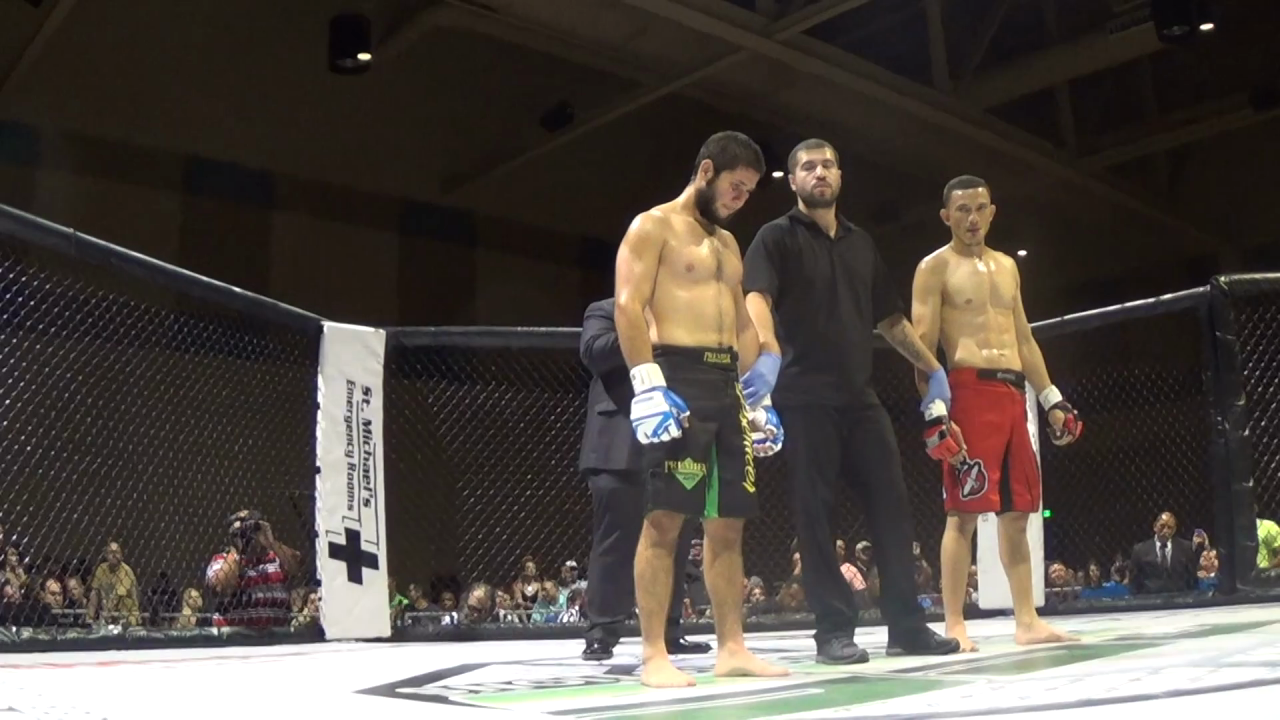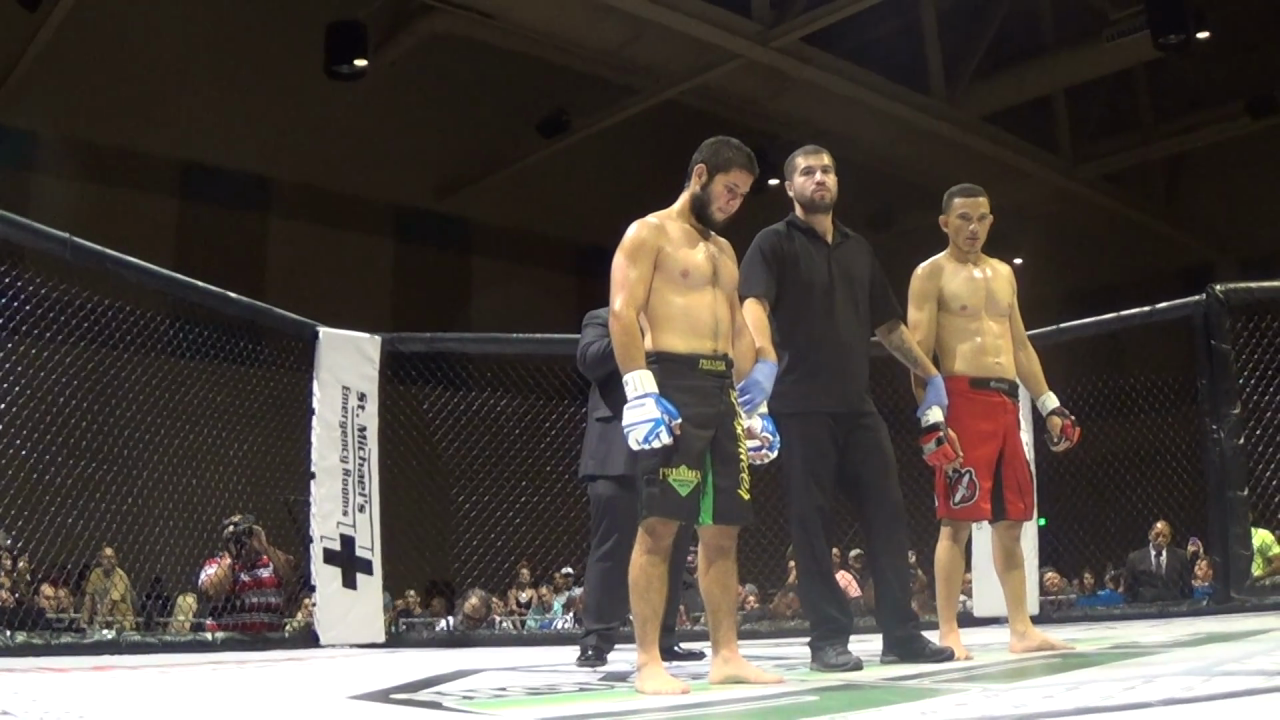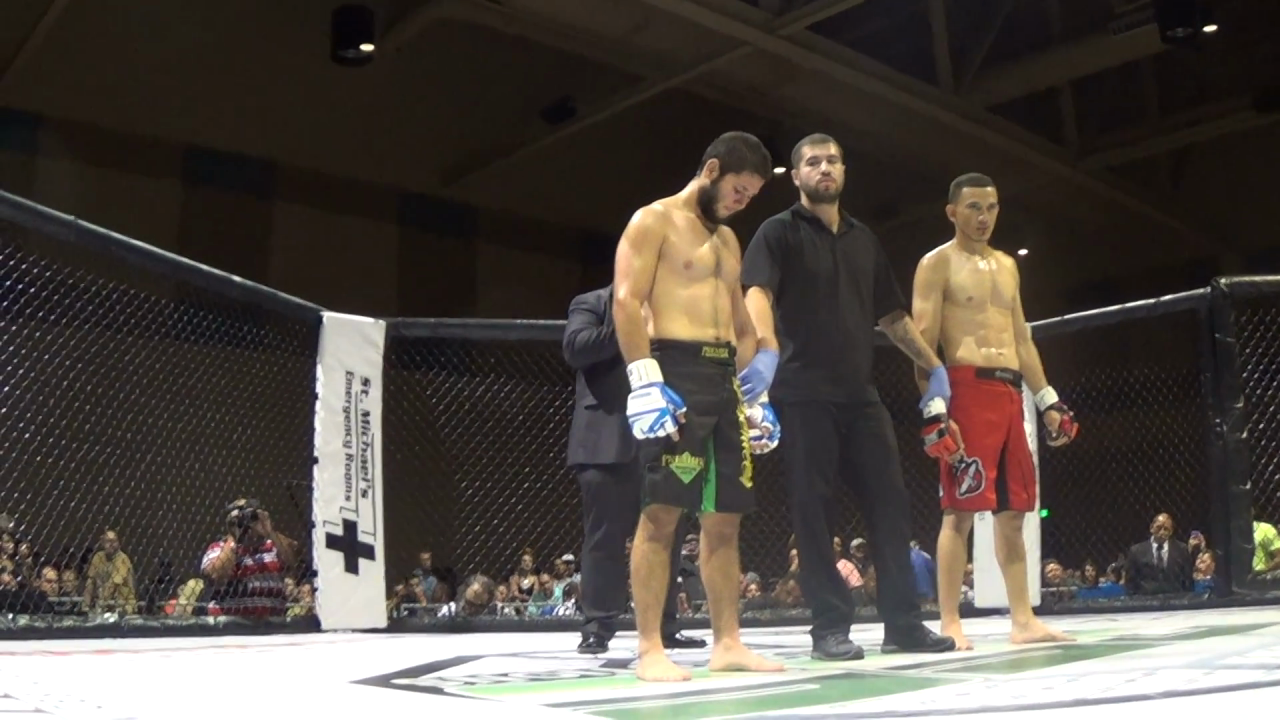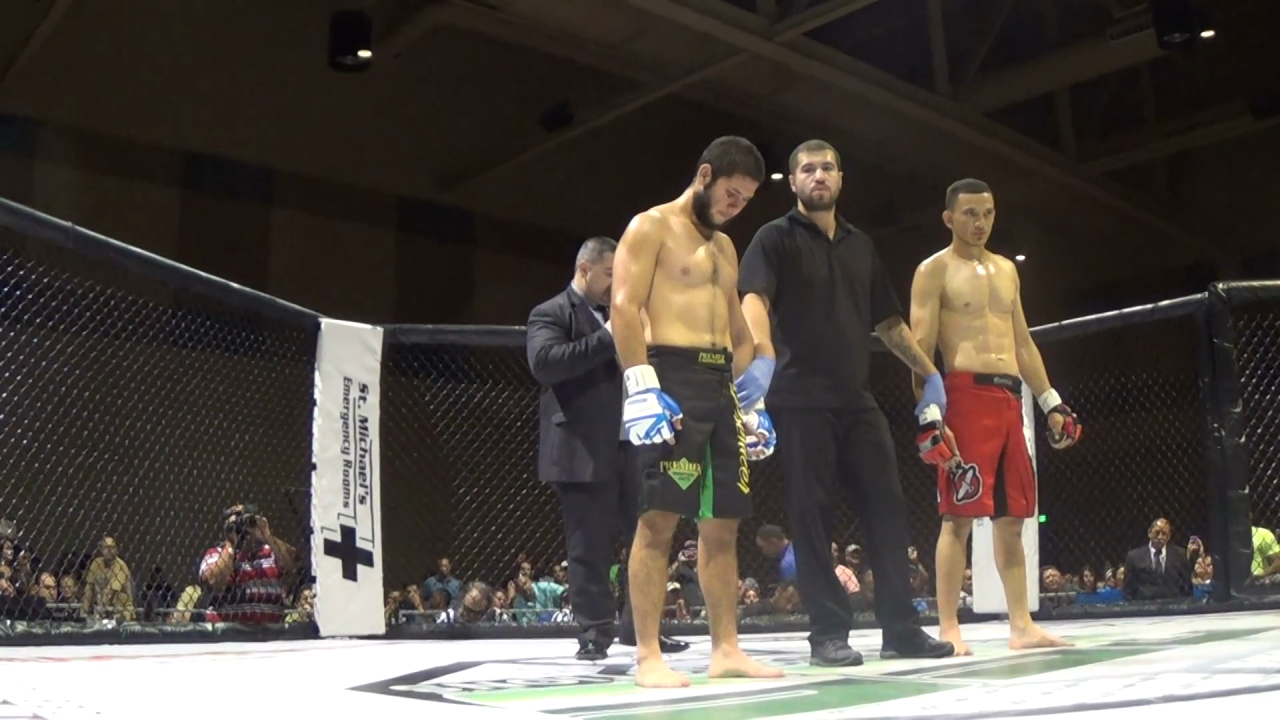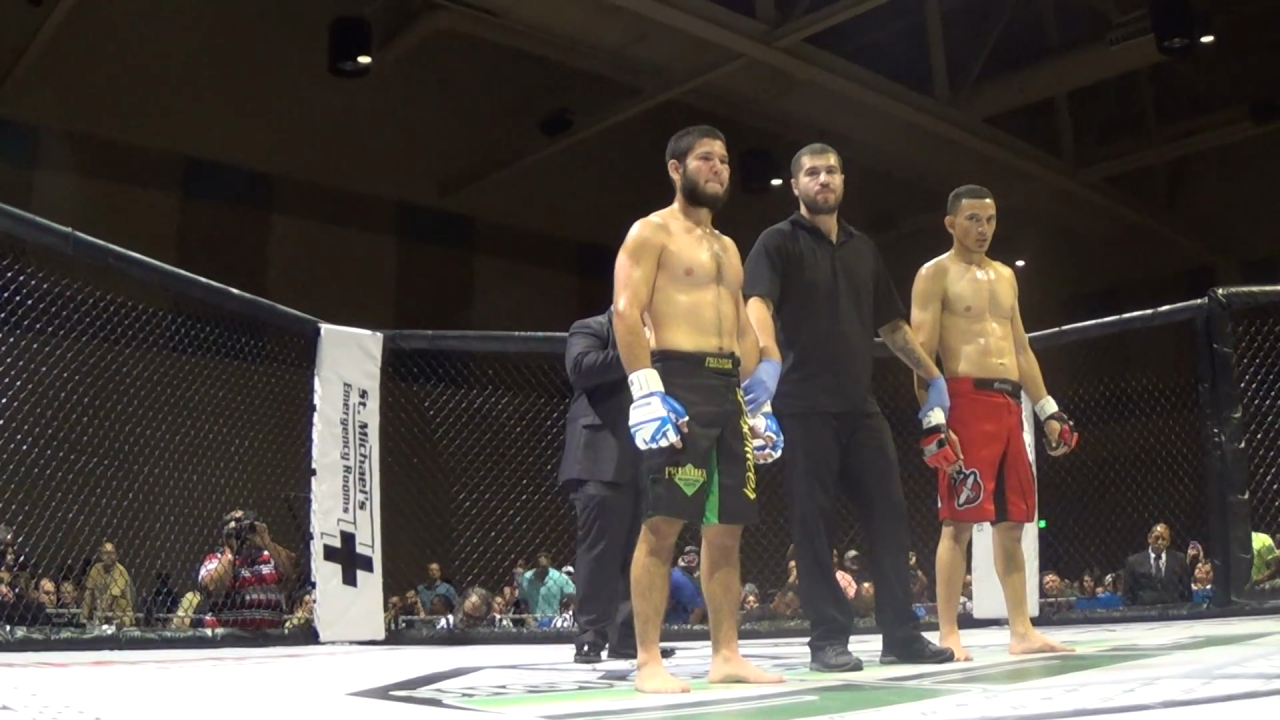
dt=1s
person 1, frame 1
left shoulder: (727, 244)
right shoulder: (652, 226)
right elbow: (628, 307)
right wrist: (649, 385)
left hip: (725, 384)
right hip: (677, 377)
left knee: (728, 523)
right knee: (664, 518)
left ankle: (731, 647)
right ankle: (654, 655)
person 1, frame 2
left shoulder: (724, 251)
right shoulder: (649, 233)
right elbow: (622, 313)
right wrist: (641, 392)
left hip: (722, 392)
right hip: (672, 384)
left knee: (723, 531)
right knee: (659, 526)
left ankle: (726, 655)
right ankle: (648, 662)
person 1, frame 3
left shoulder: (727, 240)
right shoulder: (654, 221)
right elbow: (627, 302)
right wrist: (645, 381)
left hip: (724, 379)
right hip: (675, 372)
left knee: (724, 517)
right knee: (661, 513)
left ankle: (727, 643)
right ankle: (650, 649)
person 1, frame 4
left shoulder: (725, 247)
right shoulder: (651, 227)
right elbow: (624, 308)
right wrist: (643, 388)
left hip: (719, 385)
right hip: (672, 377)
left knee: (723, 523)
right knee: (659, 518)
left ankle: (726, 649)
right ankle: (648, 655)
person 1, frame 5
left shoulder: (728, 248)
right shoulder: (651, 232)
right elbow: (626, 314)
left wrist: (759, 403)
right wrist: (647, 392)
left hip: (728, 390)
right hip: (678, 382)
left knee: (727, 529)
right knee: (662, 525)
left ankle: (726, 655)
right ankle: (648, 662)
person 2, frame 1
left shoulder: (861, 243)
right shoulder: (778, 237)
left elbow: (890, 318)
right elbow: (756, 298)
left wrist: (933, 368)
right wrist: (769, 354)
left hip: (860, 395)
right hip: (804, 395)
left knee: (892, 505)
right knee: (815, 513)
left ankle: (906, 624)
right ankle: (834, 630)
person 2, frame 2
left shoulder: (858, 249)
right shoulder: (775, 243)
left elbow: (888, 324)
right elbow: (754, 304)
left wrist: (931, 375)
right wrist: (766, 361)
left hip: (856, 403)
right hip: (801, 403)
left knee: (888, 513)
right knee: (810, 520)
left ankle: (901, 632)
right ankle: (828, 638)
person 2, frame 3
left shoulder: (864, 239)
right shoulder: (780, 231)
left elbow: (892, 315)
right elbow: (758, 293)
left wrist: (934, 366)
right wrist: (767, 350)
left hip: (859, 392)
right hip: (803, 392)
left knee: (890, 502)
right knee: (812, 509)
left ankle: (902, 622)
right ankle: (830, 627)
person 2, frame 4
left shoulder: (860, 245)
right shoulder: (776, 238)
left elbow: (888, 321)
right elbow: (754, 299)
left wrist: (930, 372)
right wrist: (764, 357)
left hip: (856, 398)
right hip: (800, 398)
left knee: (887, 508)
right knee: (811, 514)
left ankle: (900, 628)
right ankle: (828, 633)
person 2, frame 5
left shoulder: (863, 248)
right shoulder: (779, 242)
left elbow: (891, 324)
right elbow: (758, 303)
left wrist: (933, 376)
right wrist: (769, 360)
left hip: (859, 404)
right hip: (804, 404)
left knee: (889, 513)
right knee: (813, 521)
left ankle: (901, 633)
right ankle: (828, 639)
person 3, frame 1
left shoulder: (1006, 266)
right shoulder: (935, 268)
right elbow: (923, 346)
left wrist: (1052, 399)
right wrist: (935, 412)
left hip: (1013, 394)
right hip: (970, 392)
left knee: (1017, 513)
right knee: (963, 512)
left ankle: (1028, 621)
right ankle: (954, 625)
person 3, frame 2
left shoulder: (1003, 274)
right shoulder: (931, 274)
left elbow: (1021, 346)
right elbow: (919, 352)
left wrist: (1050, 406)
right wrist: (931, 417)
left hip: (1006, 402)
right hip: (963, 400)
left knee: (1011, 521)
right knee: (957, 520)
left ankle: (1022, 629)
right ankle: (948, 633)
person 3, frame 3
left shoulder: (1006, 266)
right shoulder: (938, 264)
right elbow: (924, 342)
left wrist: (1048, 401)
right wrist: (933, 409)
left hip: (1010, 393)
right hip: (968, 390)
left knee: (1013, 512)
right knee: (960, 510)
left ankle: (1023, 620)
right ankle: (950, 623)
person 3, frame 4
left shoulder: (1006, 270)
right shoulder: (934, 271)
left elbow: (1023, 343)
right elbow: (921, 349)
left wrist: (1052, 403)
right wrist: (929, 416)
left hip: (1009, 399)
right hip: (966, 396)
left knee: (1012, 518)
right knee: (959, 516)
left ankle: (1022, 626)
right ankle: (948, 628)
person 3, frame 5
left shoulder: (1005, 276)
right shoulder: (936, 274)
right elbow: (923, 353)
left wrist: (1048, 411)
right wrist: (933, 420)
left hip: (1009, 405)
right hip: (966, 401)
left knee: (1012, 523)
right knee: (959, 521)
left ankle: (1022, 631)
right ankle: (949, 634)
person 4, frame 1
right shoulder: (605, 311)
right elbow: (593, 352)
right hip: (620, 447)
left knee: (673, 543)
right knee: (615, 542)
left ankle: (668, 633)
right ankle: (601, 635)
person 4, frame 2
right shoulder: (603, 319)
right elbow: (589, 359)
right hip: (619, 452)
left knee: (670, 549)
right knee: (611, 549)
left ankle: (663, 640)
right ankle: (596, 641)
person 4, frame 3
right shoulder: (592, 304)
right elbow: (576, 347)
right hip: (610, 439)
right knee: (605, 536)
left ankle: (663, 627)
right ankle: (597, 627)
person 4, frame 4
right shoulder: (550, 314)
right elbow: (544, 364)
right wrist: (606, 339)
right hip: (584, 452)
right knee: (589, 548)
left ankle: (638, 626)
right ankle: (594, 634)
person 4, frame 5
right shoulder: (590, 329)
right elbow: (581, 367)
left hip: (640, 463)
right hip: (601, 460)
left knee: (636, 552)
right knee: (599, 549)
left ankle: (626, 636)
right ankle: (591, 637)
